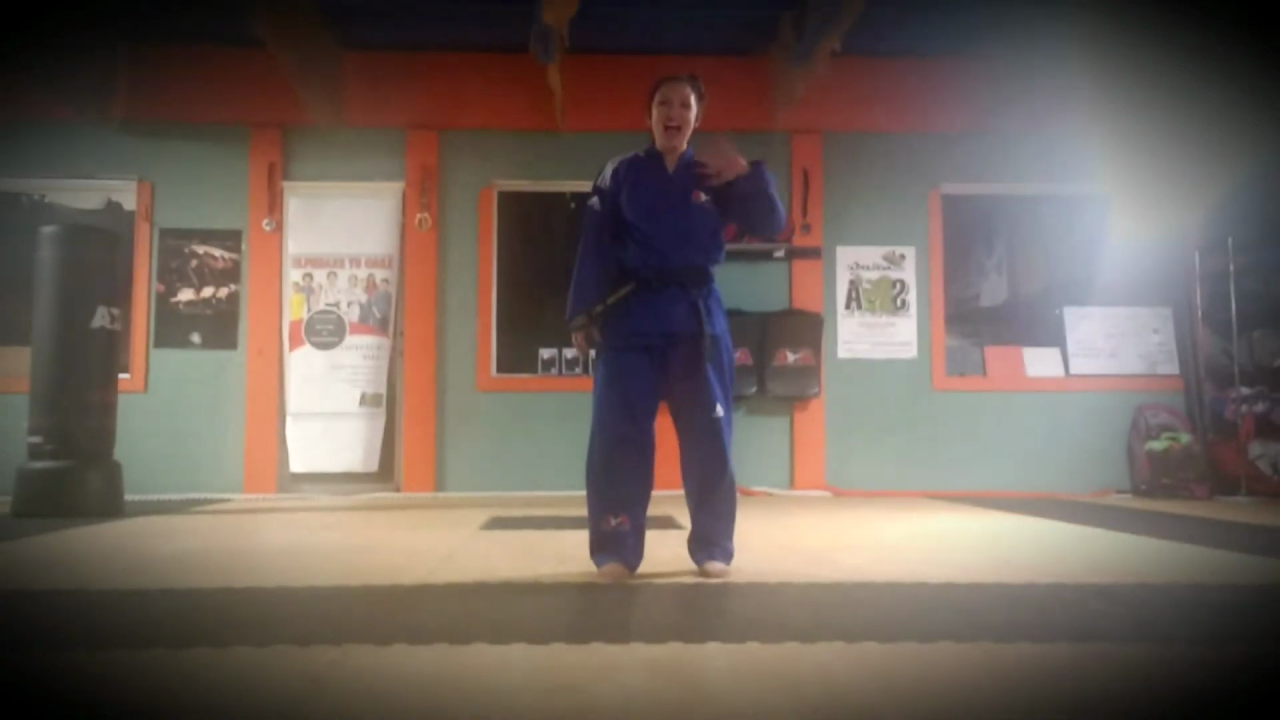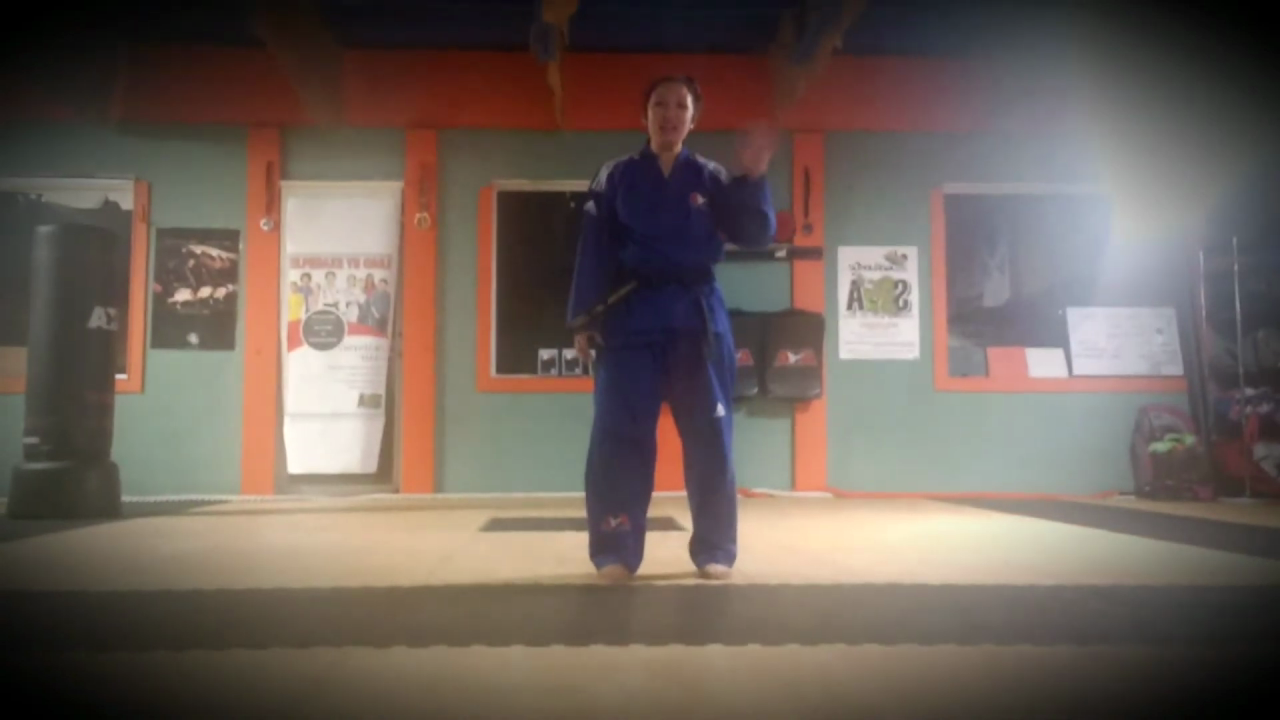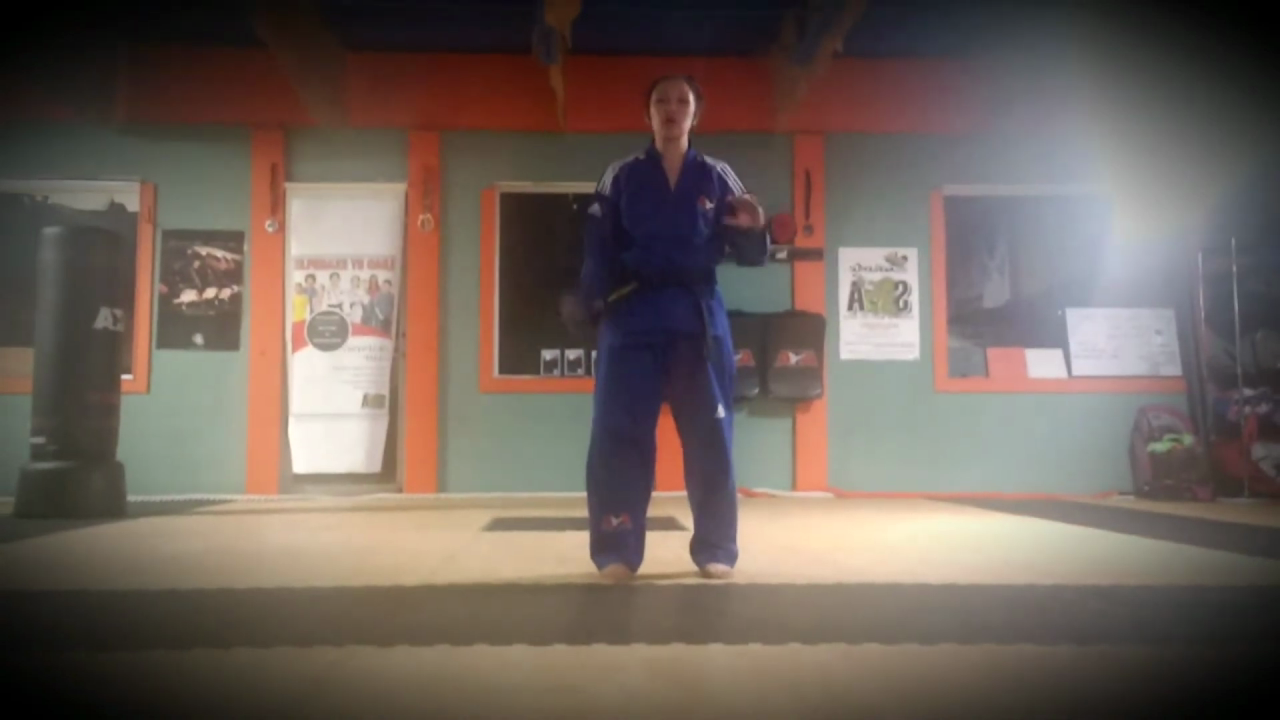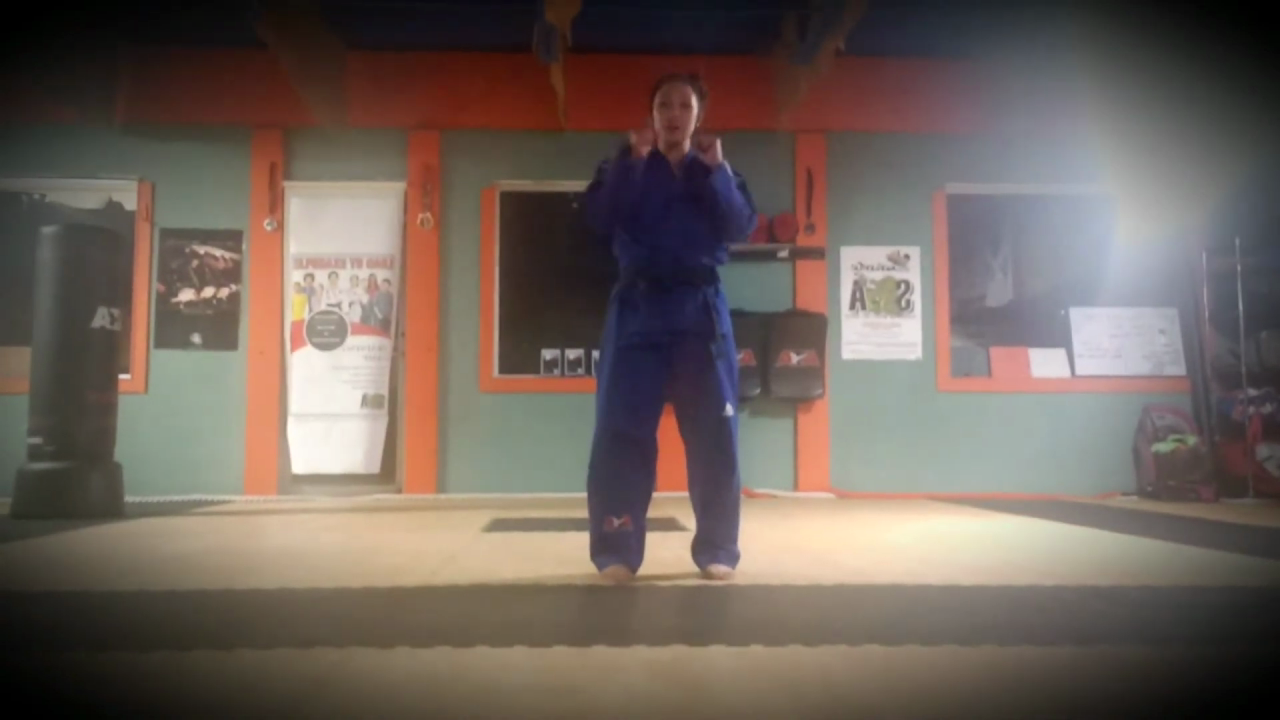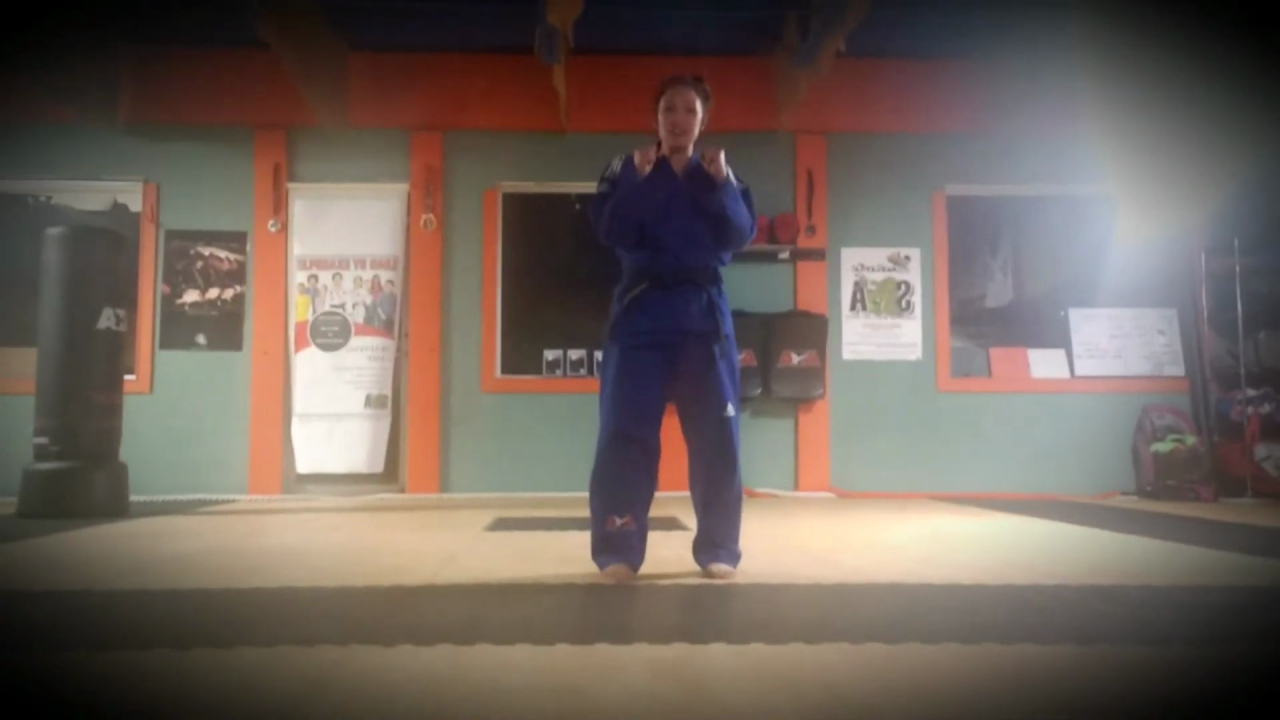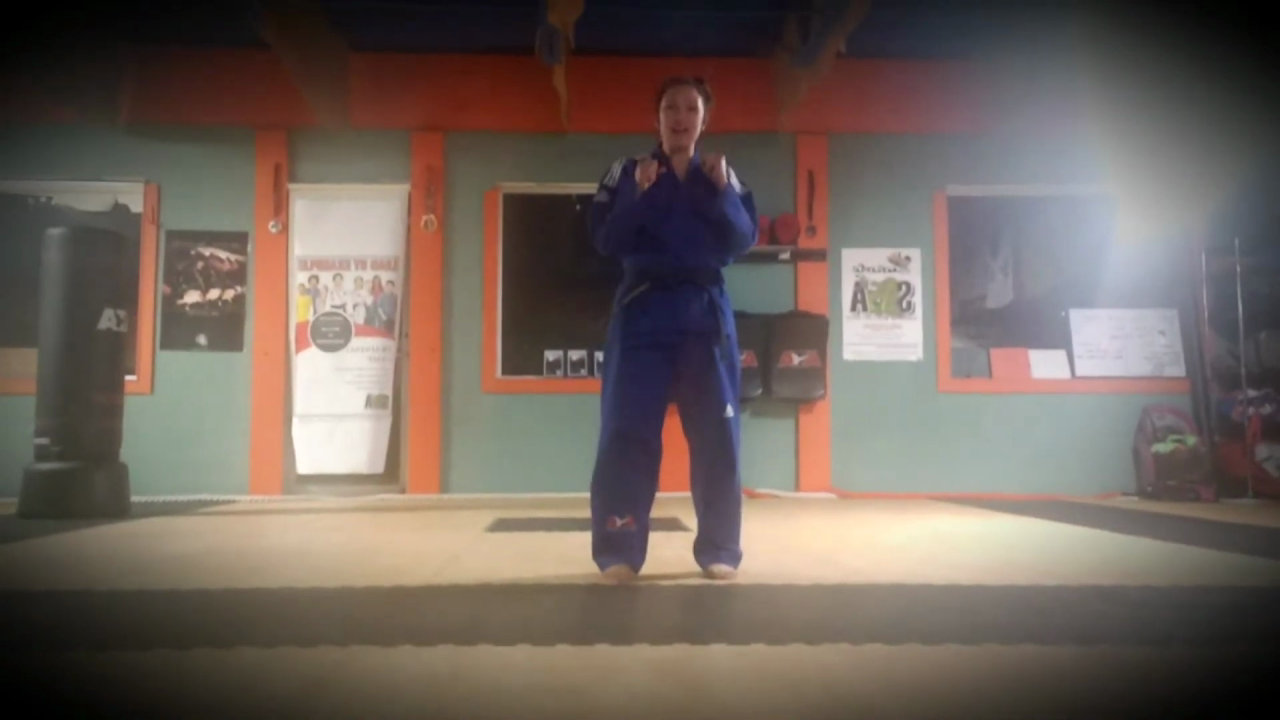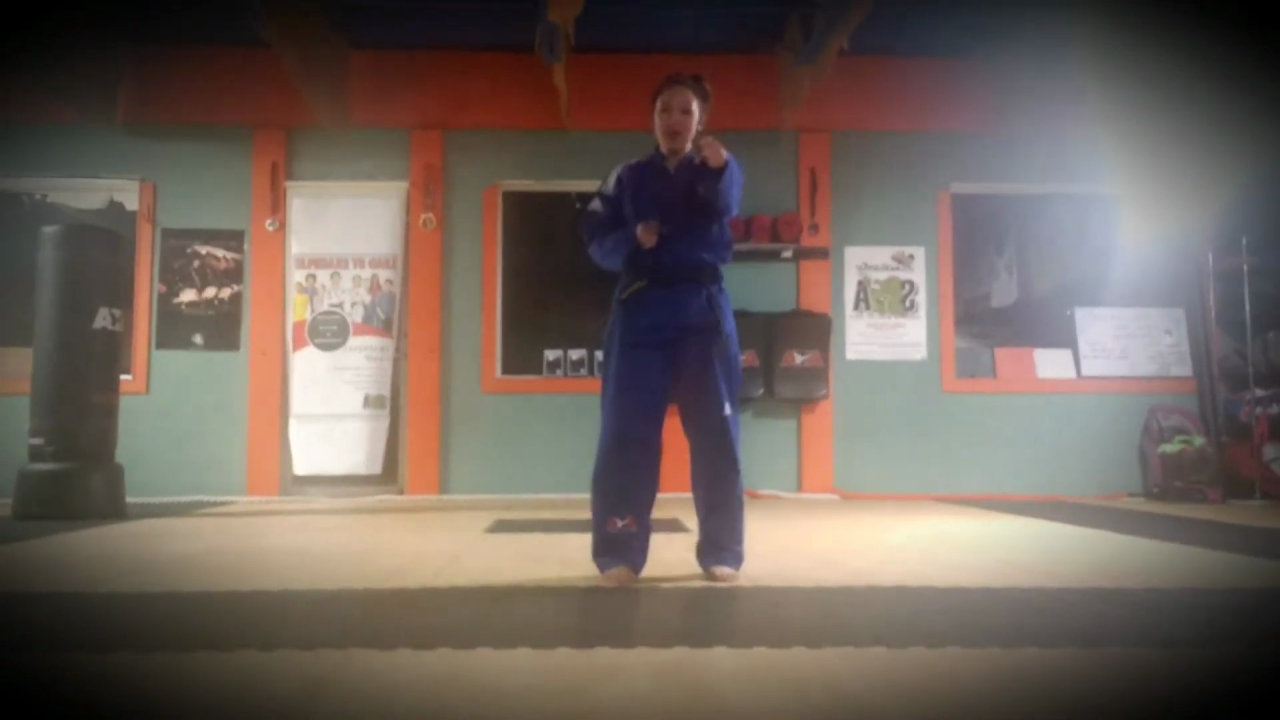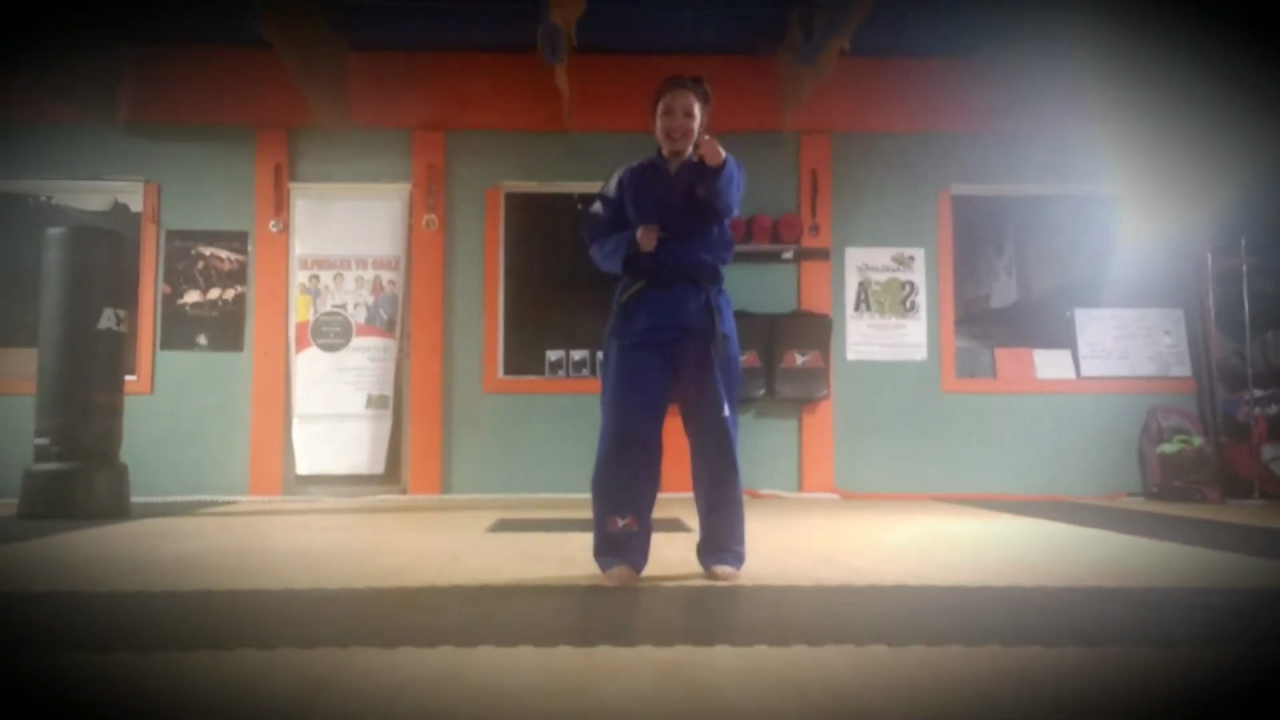
dt=0.4s
person 1, frame 1
left shoulder: (716, 177)
right shoulder: (619, 174)
left elbow: (768, 224)
right elbow: (595, 248)
left wrist: (746, 174)
right wrist: (583, 313)
left hip: (697, 314)
right hip: (632, 314)
left knee: (709, 434)
right knee: (619, 434)
left ankle: (712, 547)
right ankle: (616, 550)
person 1, frame 2
left shoulder: (714, 178)
right shoulder: (615, 177)
left elbow: (756, 234)
right elbow: (594, 252)
left wrist: (753, 179)
right wrist: (586, 319)
left hip: (698, 313)
right hip: (632, 314)
left knee: (709, 434)
right knee: (621, 435)
left ankle: (713, 549)
right ankle: (616, 551)
person 1, frame 3
left shoulder: (717, 177)
right shoulder: (622, 178)
left elbow: (733, 248)
right elbow: (600, 251)
left wrist: (750, 227)
right wrist: (588, 301)
left hip: (699, 313)
right hip: (634, 314)
left knee: (709, 433)
right knee: (621, 434)
left ankle: (714, 548)
right ankle: (616, 550)
person 1, frame 4
left shoulder: (715, 170)
right shoulder: (628, 167)
left elbow: (739, 226)
right elbow: (602, 217)
left wrist: (715, 170)
right wrist: (631, 160)
left hip: (702, 308)
right hip: (638, 309)
left knee: (714, 432)
right knee: (623, 431)
left ankle: (716, 549)
right ankle: (617, 551)
person 1, frame 5
left shoulder: (720, 173)
right shoulder: (625, 169)
left elbow: (741, 234)
right elbow: (608, 231)
left wrist: (721, 184)
right wrist: (638, 179)
left hip: (704, 310)
right hip: (642, 309)
left knee: (716, 432)
right knee: (627, 430)
left ankle: (717, 549)
right ankle: (618, 551)
person 1, frame 6
left shoulder: (721, 175)
right shoulder: (625, 173)
left elbow: (742, 239)
right elbow: (605, 240)
left wrist: (721, 190)
right wrist: (637, 193)
left hip: (705, 309)
right hip: (643, 309)
left knee: (716, 432)
right knee: (628, 432)
left ankle: (718, 549)
right ankle: (619, 551)
person 1, frame 7
left shoulder: (713, 171)
right shoulder: (626, 177)
left elbow: (723, 201)
right elbow: (597, 242)
left wrist: (718, 166)
right wrist: (631, 240)
left hip: (703, 308)
right hip: (642, 309)
left knee: (715, 431)
right knee: (627, 432)
left ankle: (720, 550)
right ankle: (619, 553)
person 1, frame 8
left shoulder: (716, 172)
right shoulder: (628, 180)
left elbow: (725, 201)
right elbow: (598, 242)
left wrist: (718, 166)
right wrist: (631, 243)
left hip: (704, 310)
right hip: (642, 311)
left knee: (715, 432)
right knee: (627, 433)
left ankle: (721, 550)
right ankle: (620, 552)
